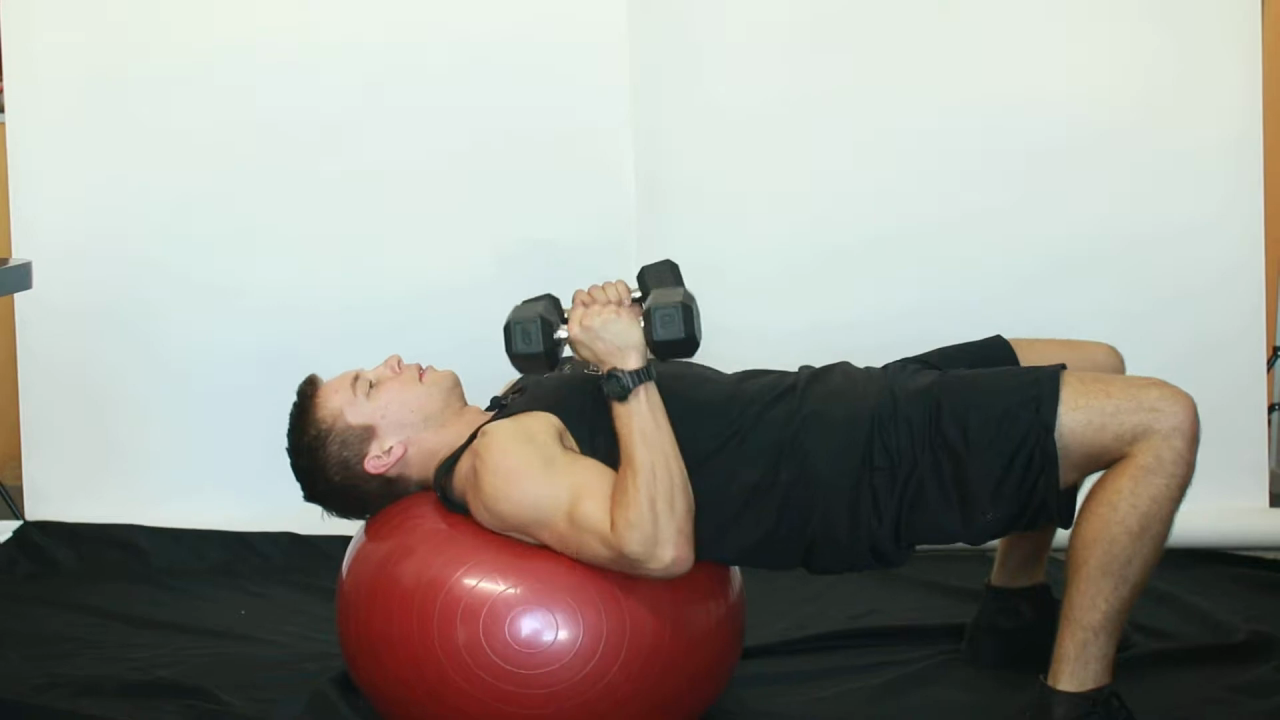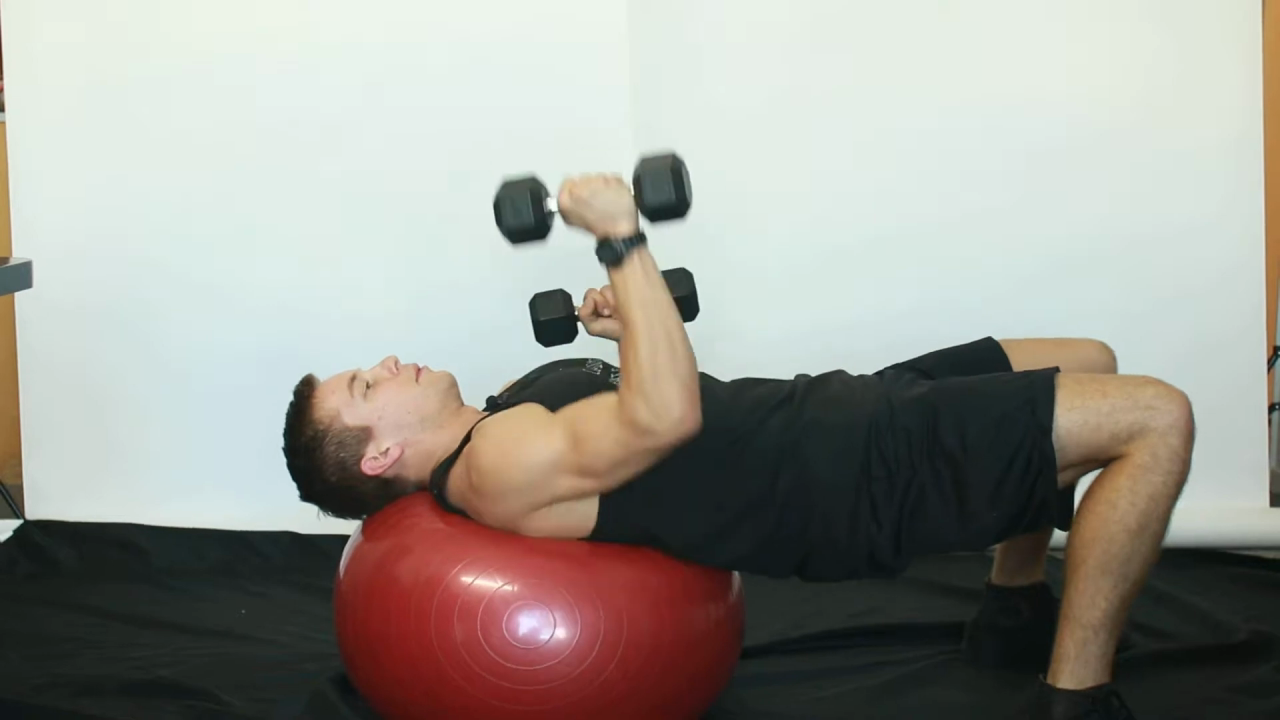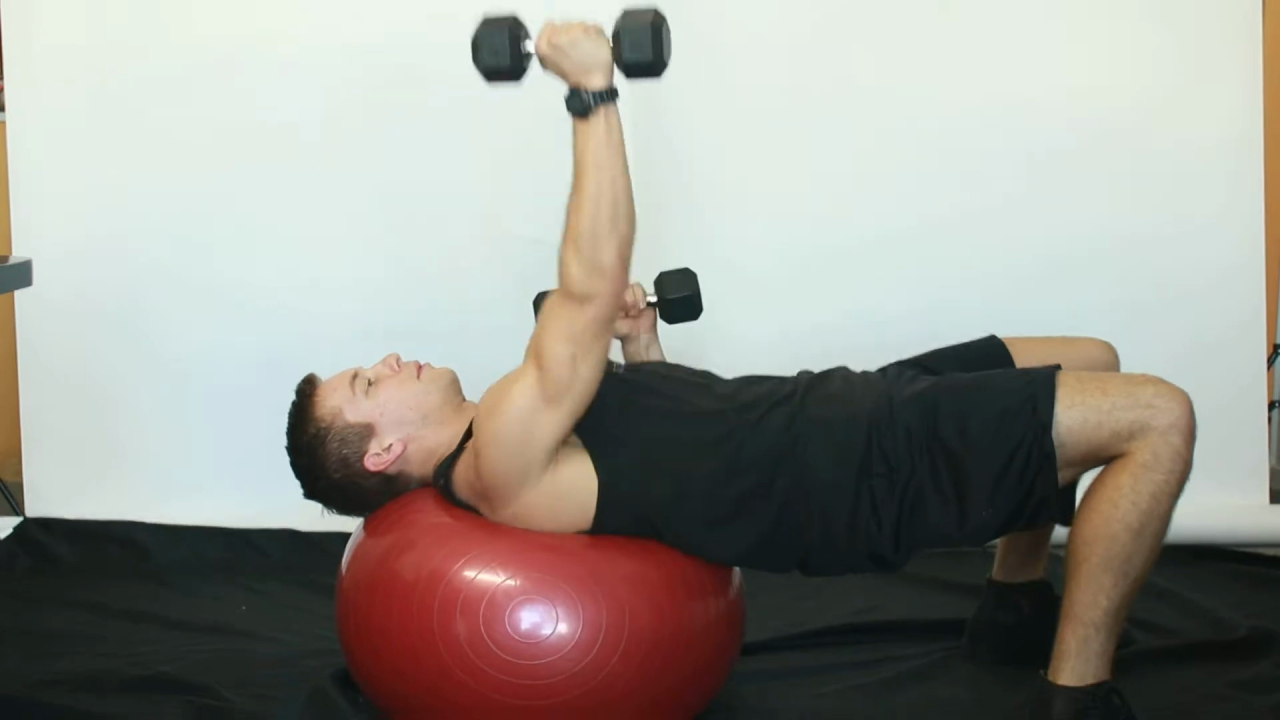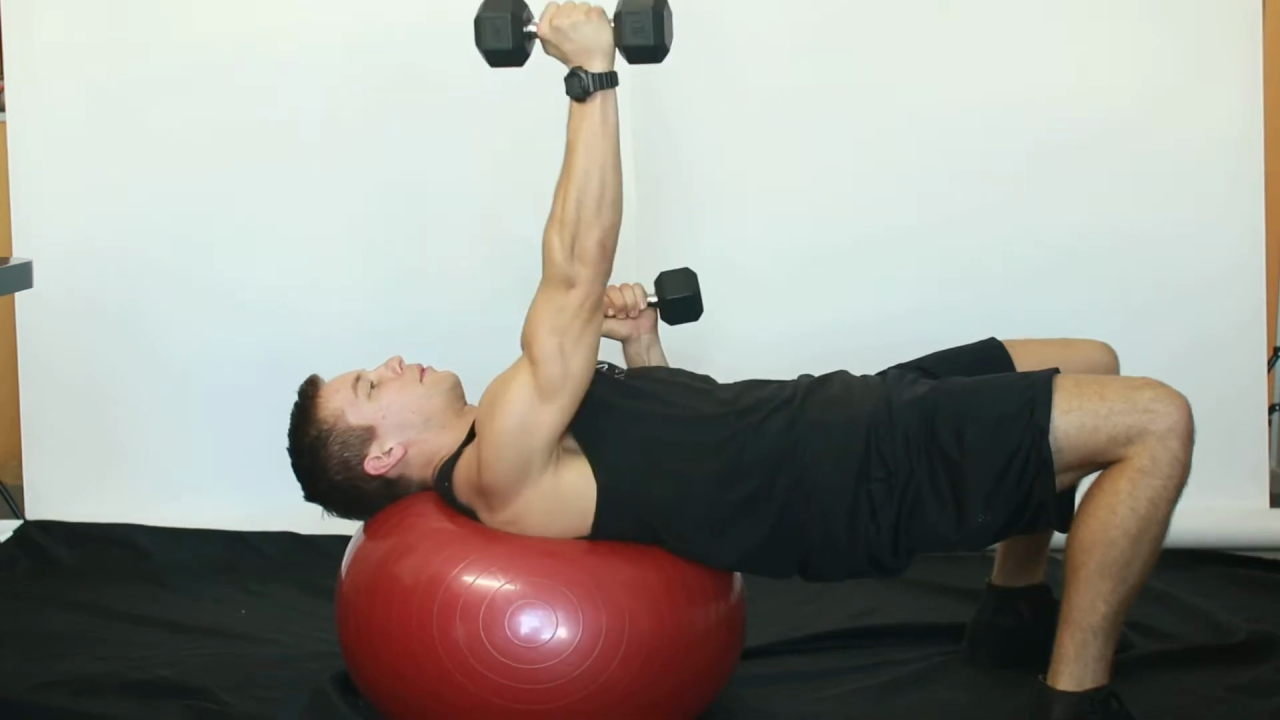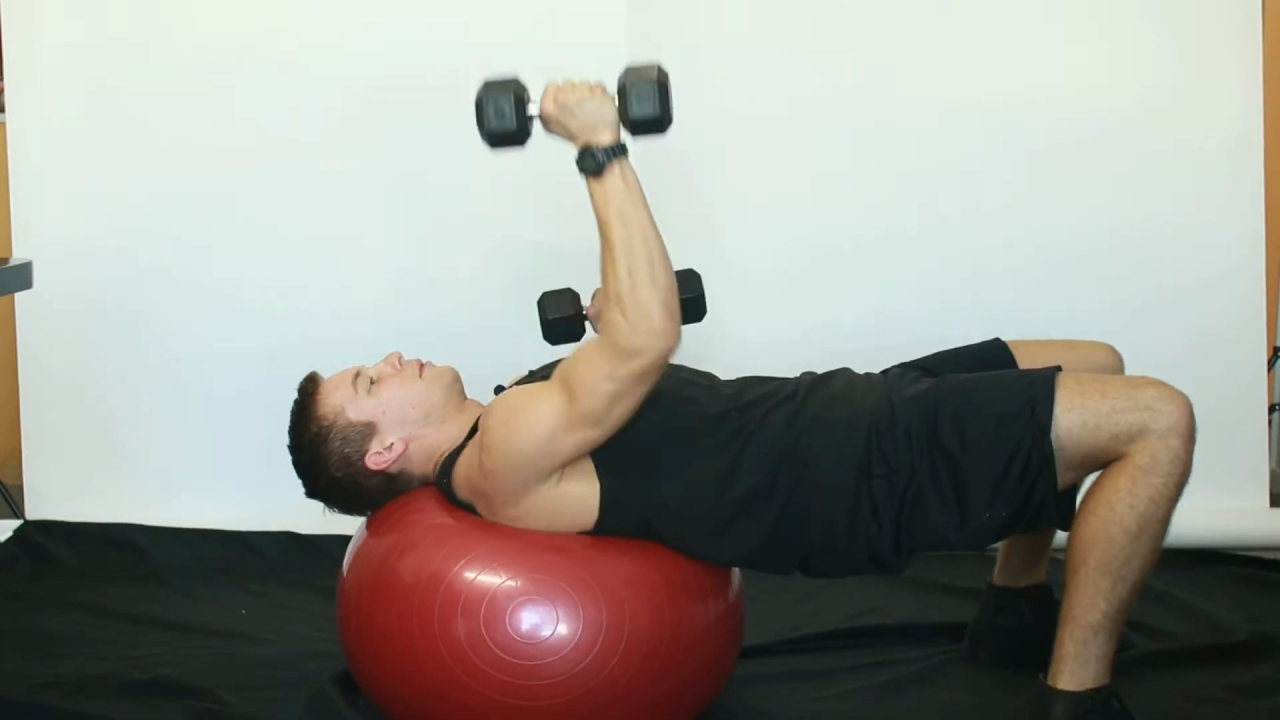
dt=0.3s
person 1, frame 1
left shoulder: (502, 429)
right shoulder: (497, 468)
right elbow: (661, 544)
left wrist: (624, 350)
right wrist: (629, 366)
left hip: (847, 415)
right hip: (857, 473)
left knee: (1098, 368)
right knee: (1162, 420)
left ankle: (1015, 611)
person 1, frame 2
left shoulder: (505, 435)
right shoulder: (499, 469)
right elbow: (668, 416)
left wrist: (633, 339)
right wrist: (620, 237)
left hip: (835, 422)
right hip: (849, 487)
left knee: (1088, 366)
right knee: (1155, 419)
left ankle: (1016, 612)
person 1, frame 3
left shoulder: (513, 429)
right shoulder: (503, 460)
right elbow: (595, 283)
left wrist: (638, 340)
right wrist: (592, 94)
left hip: (834, 418)
right hip: (855, 477)
left knee: (1090, 363)
right knee: (1156, 418)
left ankle: (1016, 606)
person 1, frame 4
left shoulder: (515, 441)
right shoulder: (502, 466)
right elbow: (575, 277)
left wrist: (639, 344)
right wrist: (593, 76)
left hip: (841, 424)
right hip: (854, 481)
left knee: (1090, 364)
right knee: (1155, 421)
left ankle: (1016, 611)
person 1, frame 5
left shoulder: (506, 430)
right shoulder: (502, 464)
right elbow: (647, 343)
left wrist: (620, 340)
right wrist: (602, 148)
left hip: (842, 421)
right hip: (853, 480)
left knee: (1096, 366)
right knee: (1156, 420)
left ankle: (1016, 611)
